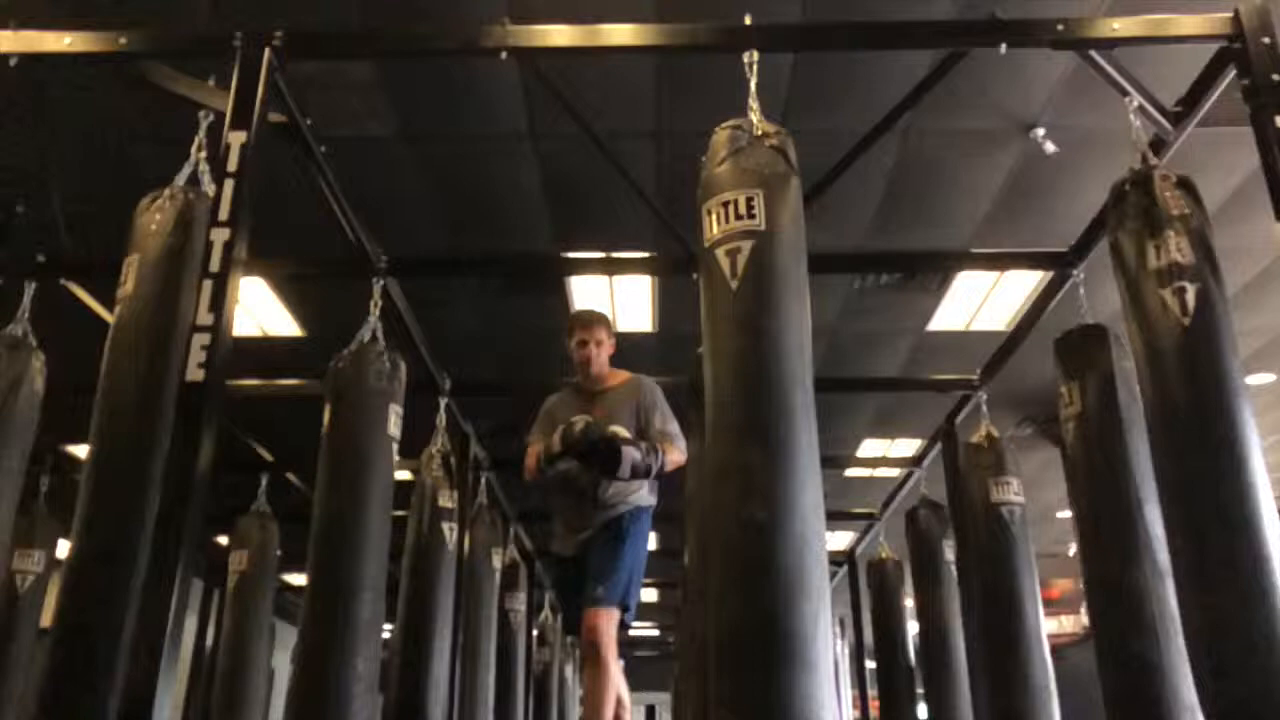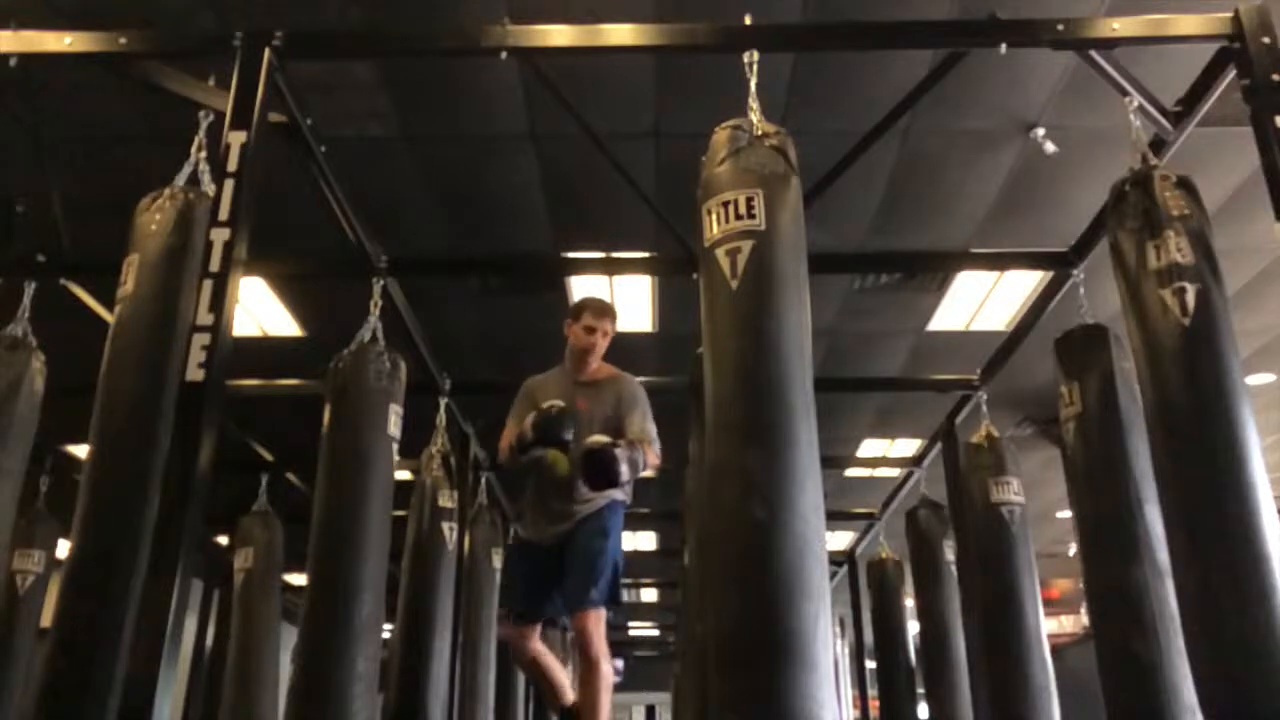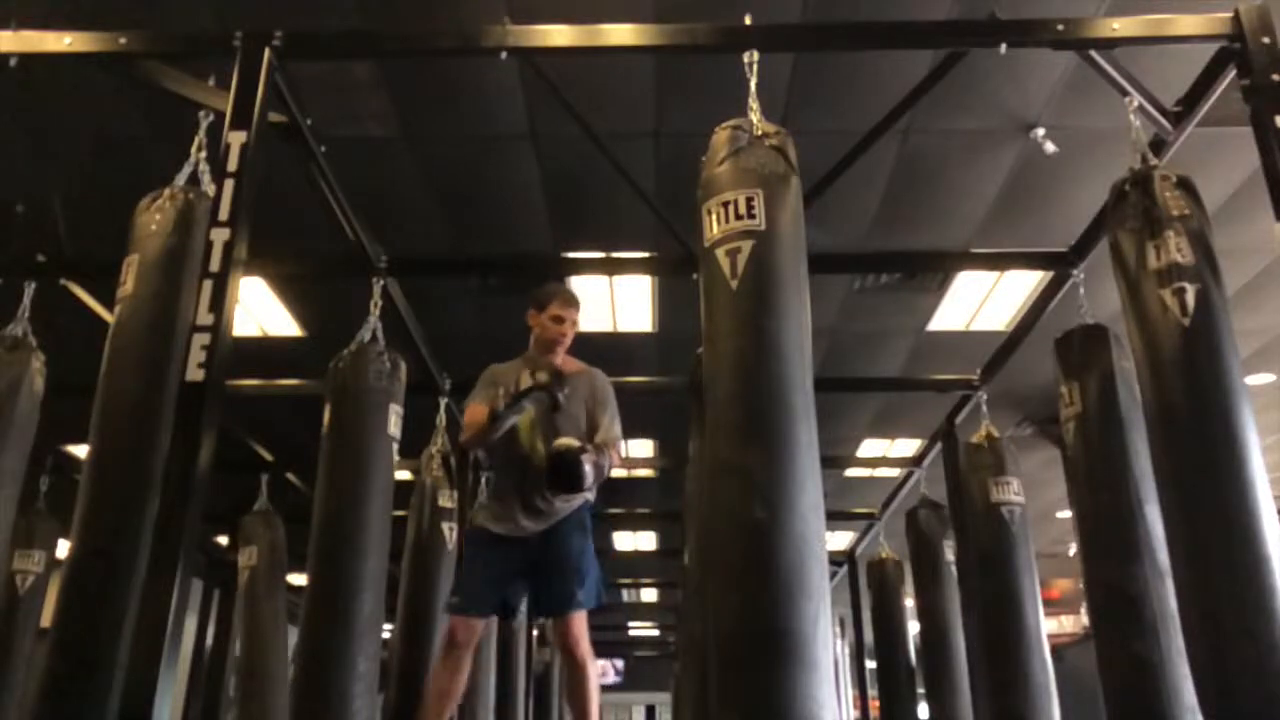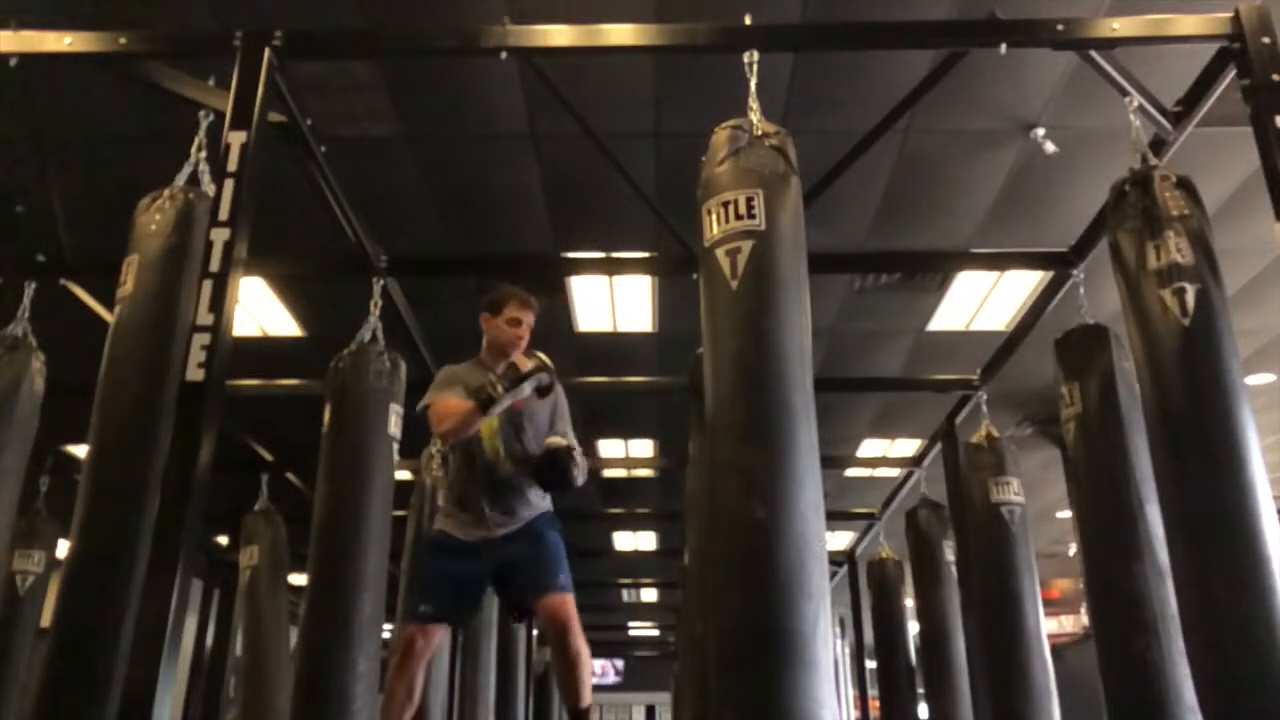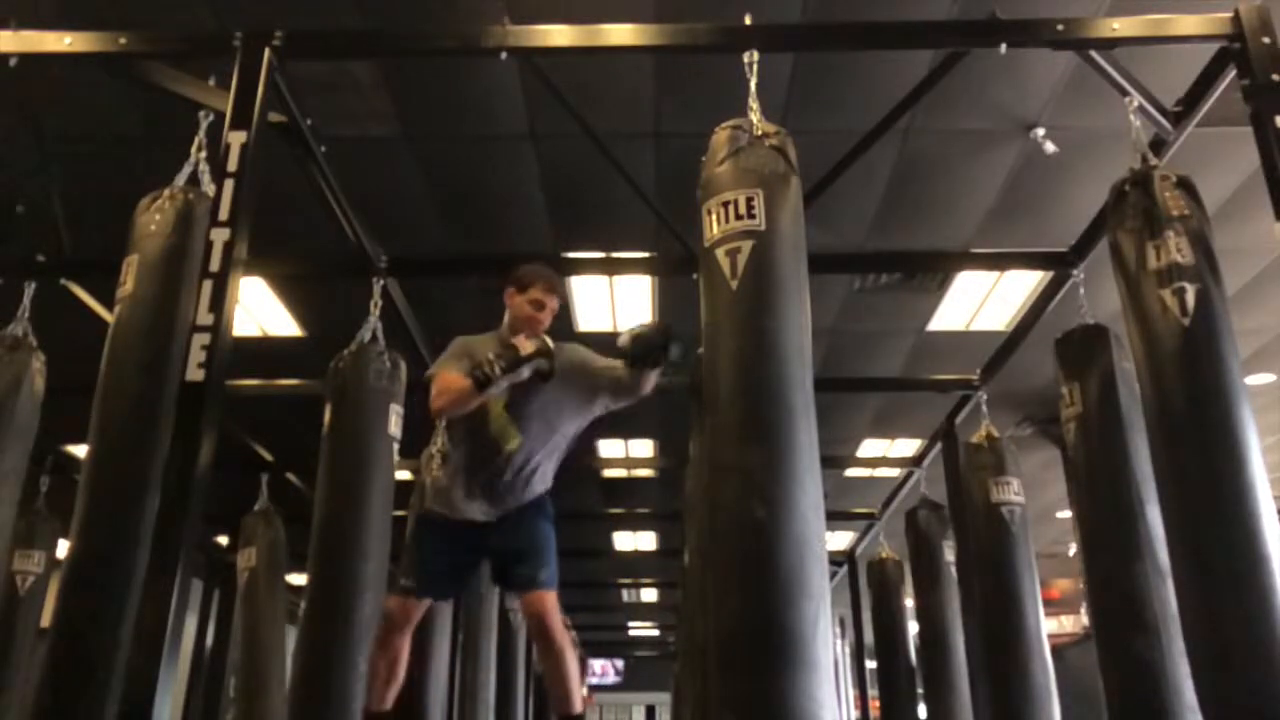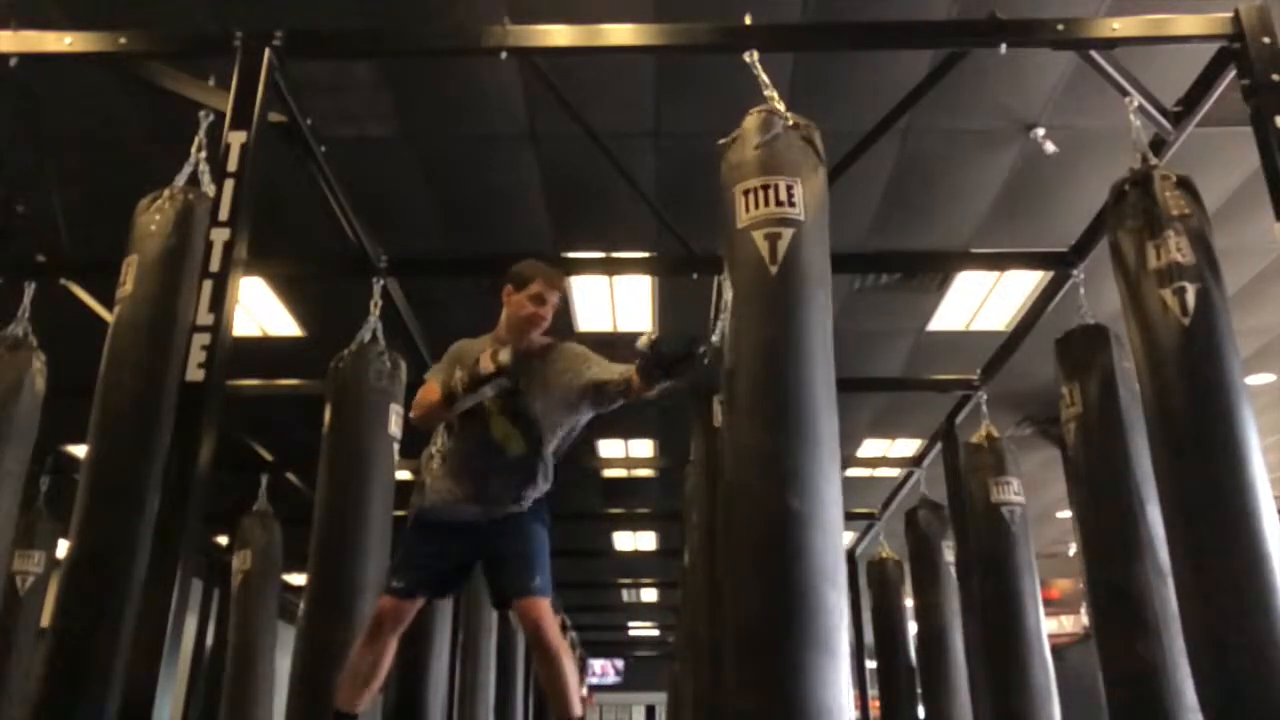
dt=0.4s
person 1, frame 1
left shoulder: (640, 390)
right shoulder: (556, 405)
left elbow: (677, 451)
right elbow: (530, 469)
left wrist: (639, 456)
right wrist: (557, 448)
left hip: (620, 519)
right hip: (568, 532)
left knee: (597, 631)
right knee: (593, 643)
person 1, frame 2
left shoulder: (624, 388)
right shoulder: (536, 387)
left elbow: (650, 452)
right elbow: (505, 452)
left wrist: (625, 459)
right wrist: (530, 434)
left hip: (592, 516)
right hip: (535, 523)
left knee: (588, 630)
right knee: (515, 634)
person 1, frame 3
left shoulder: (592, 381)
right shoulder: (499, 376)
left elbow: (612, 450)
right elbow: (470, 434)
left wrist: (588, 464)
right wrist: (517, 399)
left hip: (562, 519)
right hip: (498, 520)
left knee: (573, 637)
right knee: (460, 632)
person 1, frame 4
left shoulder: (547, 388)
right shoulder: (455, 377)
left elbow: (567, 455)
right elbow: (445, 427)
left wrist: (570, 461)
right wrist: (505, 387)
left hip: (527, 523)
right hip: (459, 527)
left knee: (565, 622)
right knee: (415, 642)
person 1, frame 5
left shoulder: (568, 361)
right shoulder: (468, 349)
left elbow: (633, 386)
right elbow: (441, 402)
left wrist: (646, 356)
right wrist: (507, 366)
left hip: (521, 506)
right hip: (452, 506)
left knee: (544, 618)
right knee: (399, 615)
person 1, frame 6
left shoulder: (567, 359)
right shoulder: (465, 353)
left elbow: (630, 383)
right elbow: (420, 413)
left wrist: (662, 364)
right wrist: (472, 383)
left hip: (516, 511)
right hip: (447, 507)
left knee: (540, 623)
right knee: (388, 616)
